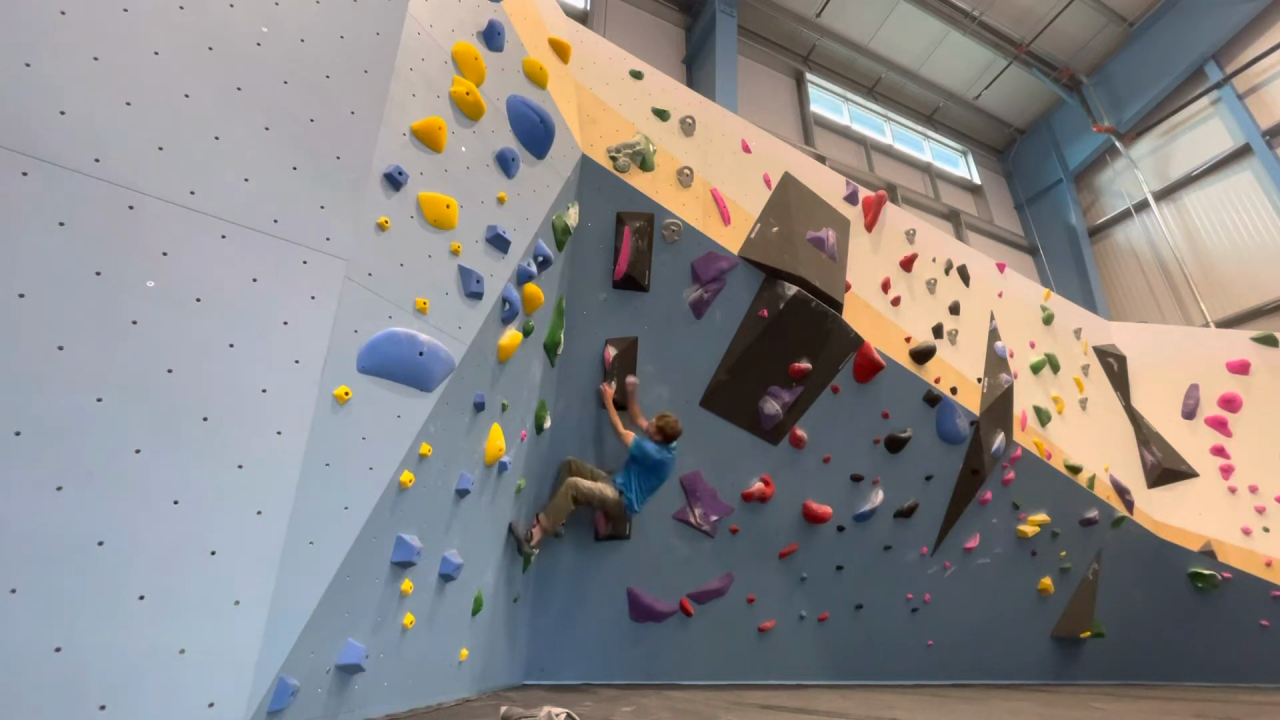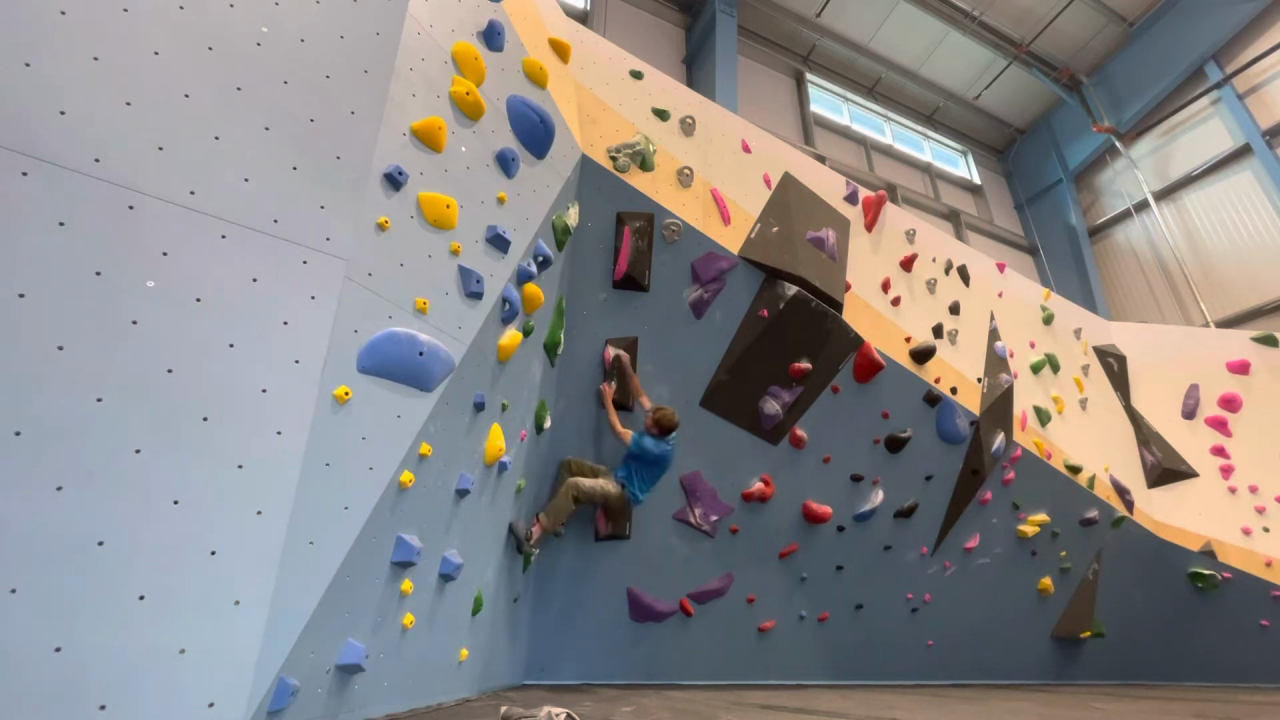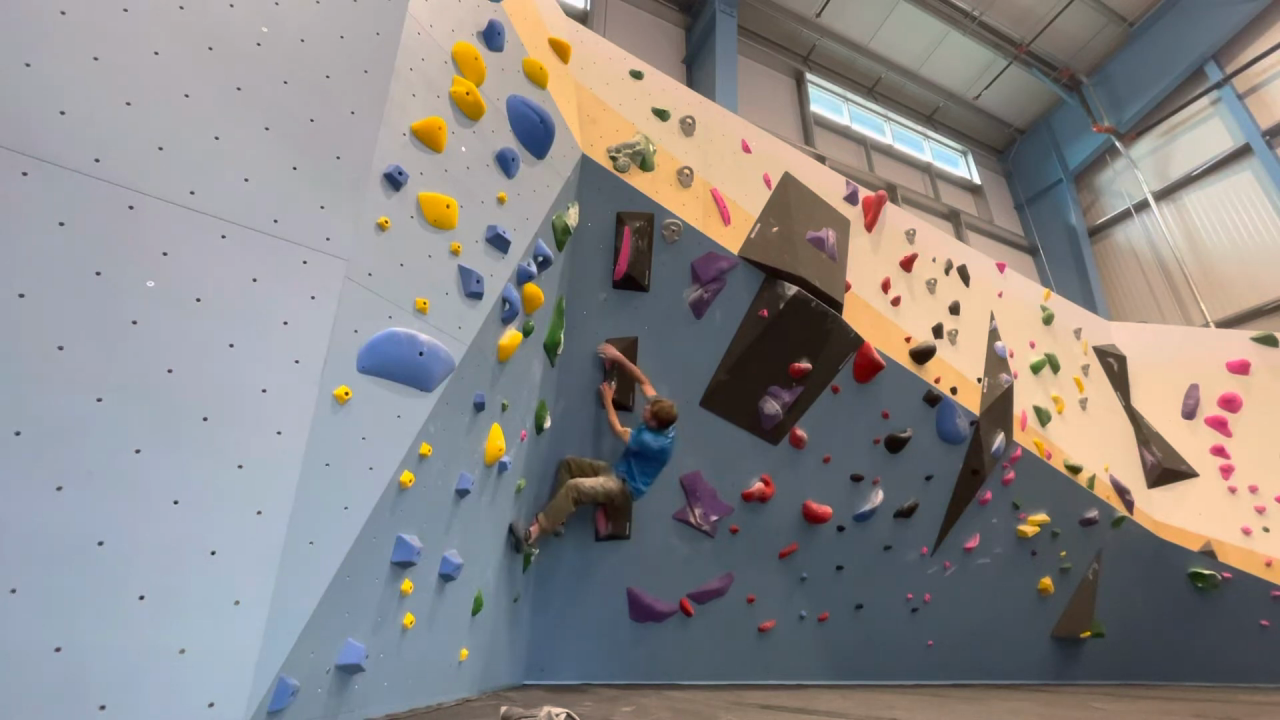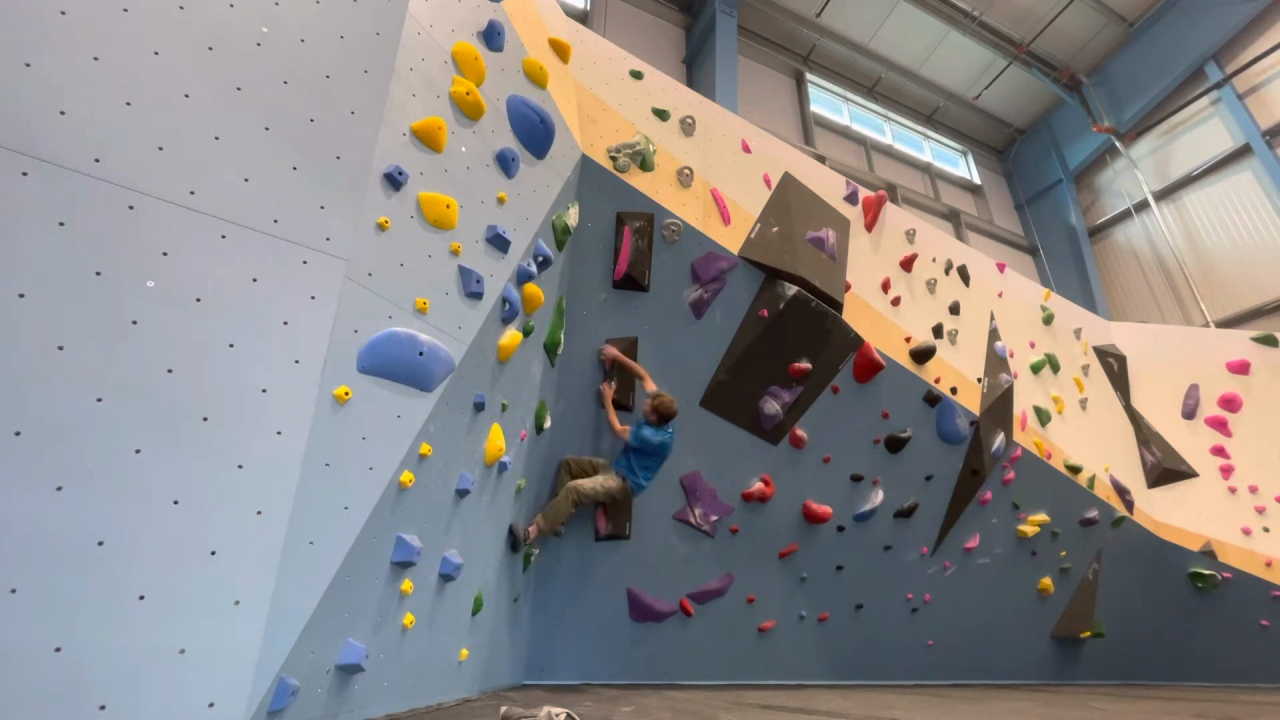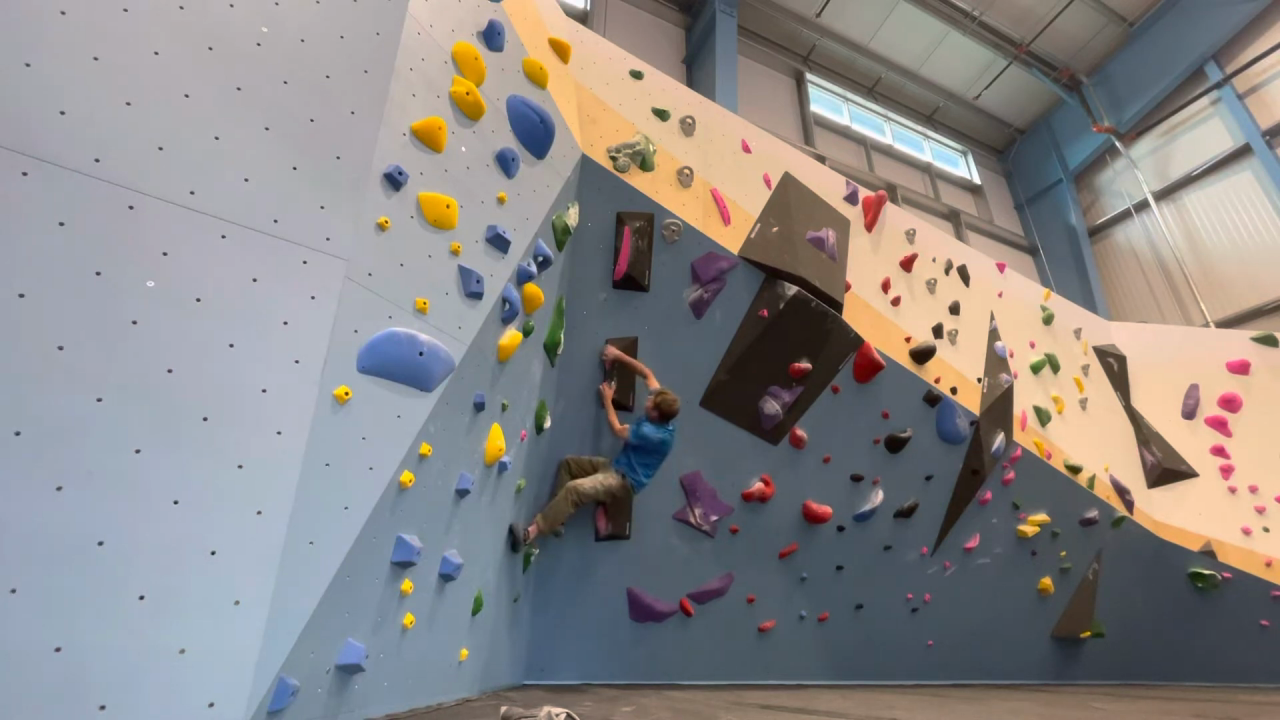
dt=0.1s
person 1, frame 1
left shoulder: (654, 452)
right shoulder: (665, 448)
left elbow: (621, 432)
right elbow: (637, 419)
left wrist: (608, 400)
right wrist: (631, 393)
left hip: (621, 500)
right hip: (616, 486)
left knee: (573, 485)
right knee: (570, 464)
left ankle: (533, 539)
right ankle: (557, 521)
person 1, frame 2
left shoulder: (653, 447)
right shoulder: (665, 432)
left elbow: (619, 431)
right elbow: (641, 397)
left wrist: (608, 401)
right wrist: (627, 368)
left hip: (623, 491)
right hip: (617, 477)
left knee: (573, 486)
right knee: (568, 465)
left ankle: (532, 537)
right ankle: (557, 521)
person 1, frame 3
left shoulder: (653, 442)
right shoulder: (663, 425)
left elbow: (618, 430)
right elbow: (643, 381)
left wrist: (607, 401)
right wrist: (618, 358)
left hip: (624, 486)
right hip: (616, 473)
left knee: (573, 487)
right knee: (567, 463)
left ankle: (531, 535)
right ankle: (556, 520)
person 1, frame 4
left shoulder: (651, 436)
right shoulder: (662, 417)
left elbow: (617, 430)
right elbow: (644, 376)
left wrist: (607, 400)
right wrist: (617, 356)
left hip: (625, 482)
right hip: (617, 469)
left knee: (573, 490)
right knee: (568, 464)
left ankle: (530, 534)
right ankle: (555, 520)
person 1, frame 5
left shoulder: (651, 433)
right shoulder: (664, 416)
left elbow: (617, 429)
right elbow: (648, 374)
left wrist: (607, 400)
right wrist: (619, 356)
left hip: (625, 480)
right hip: (617, 467)
left knee: (573, 489)
right knee: (567, 463)
left ankle: (530, 534)
right ankle: (556, 520)
